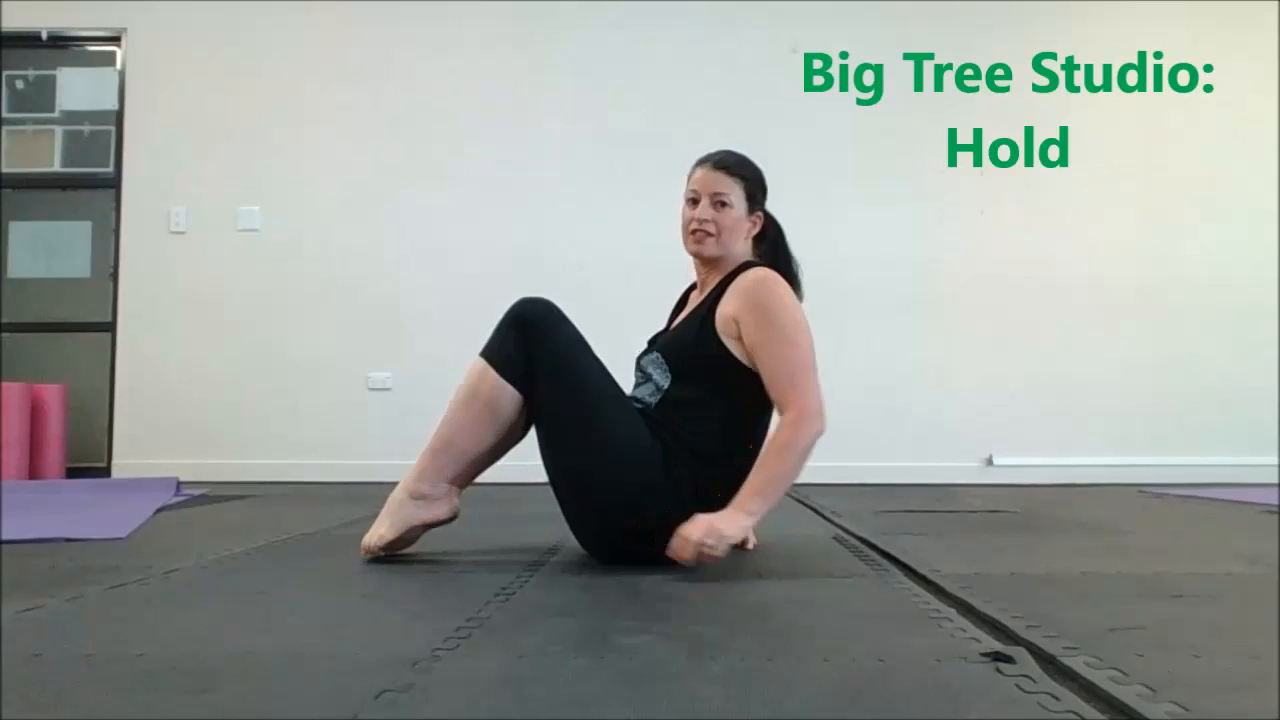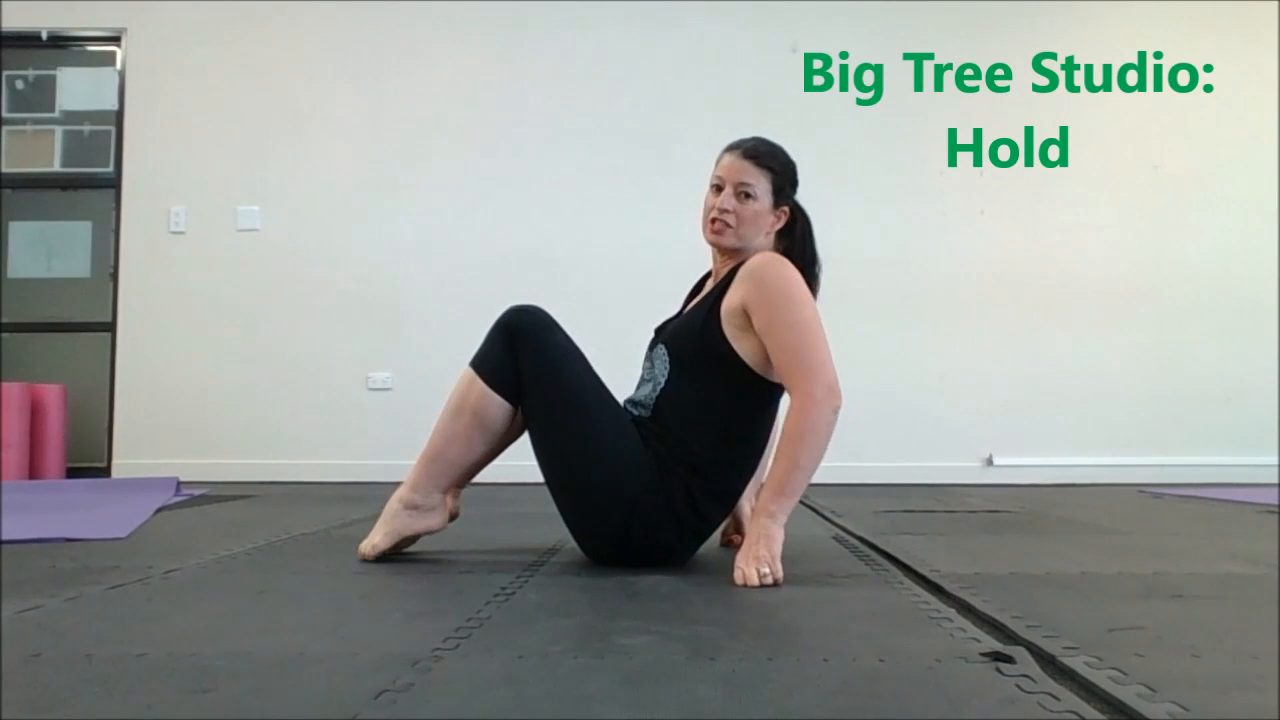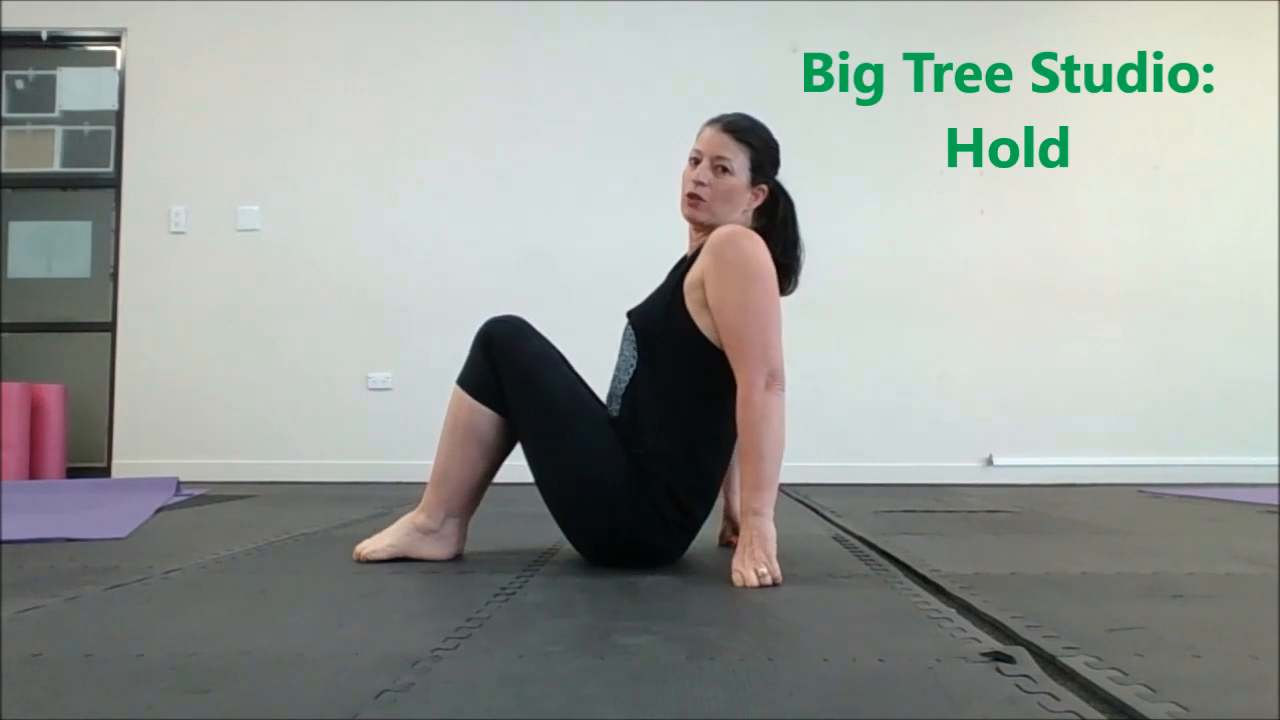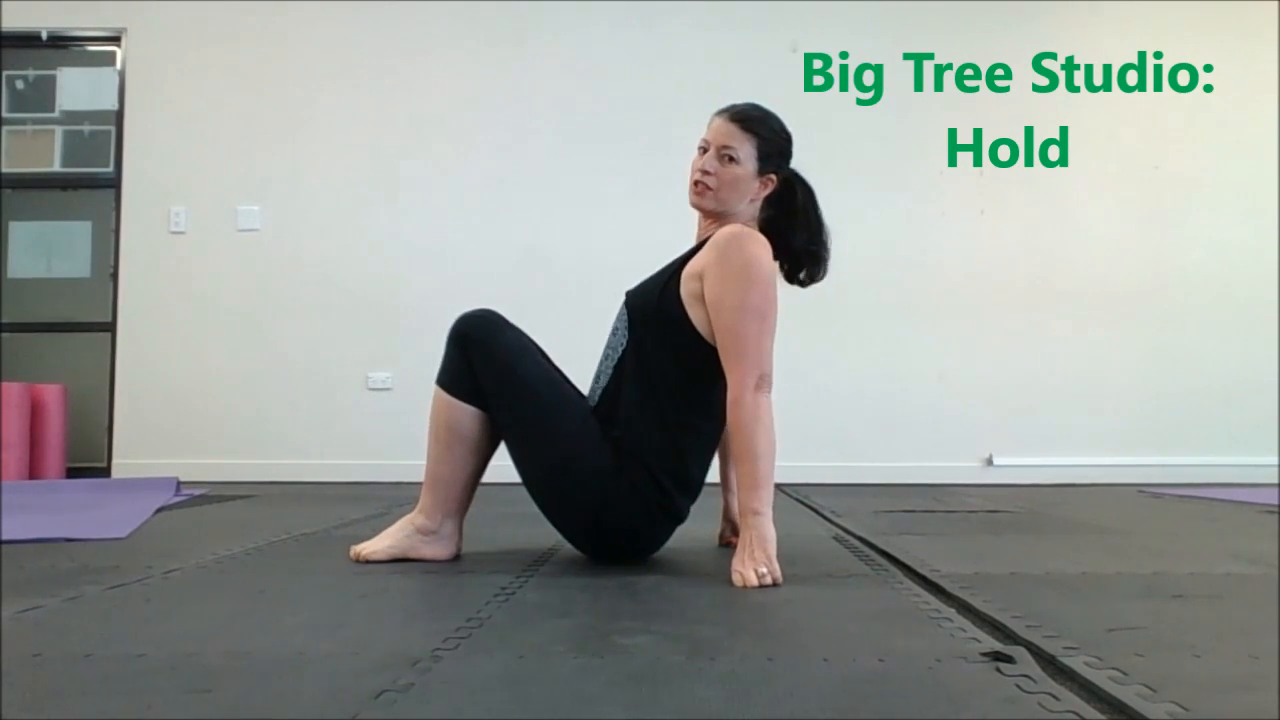
dt=0.5s
person 1, frame 1
left shoulder: (760, 291)
right shoulder: (696, 298)
left elbow: (804, 417)
left wrist: (737, 514)
right wrist: (740, 505)
left hip: (650, 508)
right hip: (639, 506)
left knee: (532, 324)
left ankle: (425, 491)
right ankle: (438, 487)
person 1, frame 2
left shoulder: (769, 277)
right shoulder: (716, 283)
left elbow: (820, 397)
right elbow: (745, 400)
left wrist: (768, 522)
right wrist: (738, 503)
left hip: (649, 515)
right hip: (641, 508)
left knee: (524, 331)
right knee: (528, 340)
left ankle: (421, 502)
right ankle: (435, 491)
person 1, frame 3
left shoulder: (736, 249)
right shoulder: (702, 259)
left elbow: (763, 385)
right elbow: (718, 395)
left wrist: (758, 524)
right wrist: (733, 506)
left hip: (639, 514)
right hip: (638, 505)
left knee: (504, 343)
right knee: (508, 347)
left ankle: (435, 526)
right ankle: (442, 521)
person 1, frame 4
left shoulder: (739, 249)
right shoulder: (714, 253)
left elbow: (751, 387)
right elbow: (721, 393)
left wrist: (758, 525)
right wrist: (733, 509)
left hip: (620, 504)
right hip: (626, 499)
left knee: (479, 336)
right knee: (485, 340)
left ankle: (433, 528)
right ankle: (438, 523)
